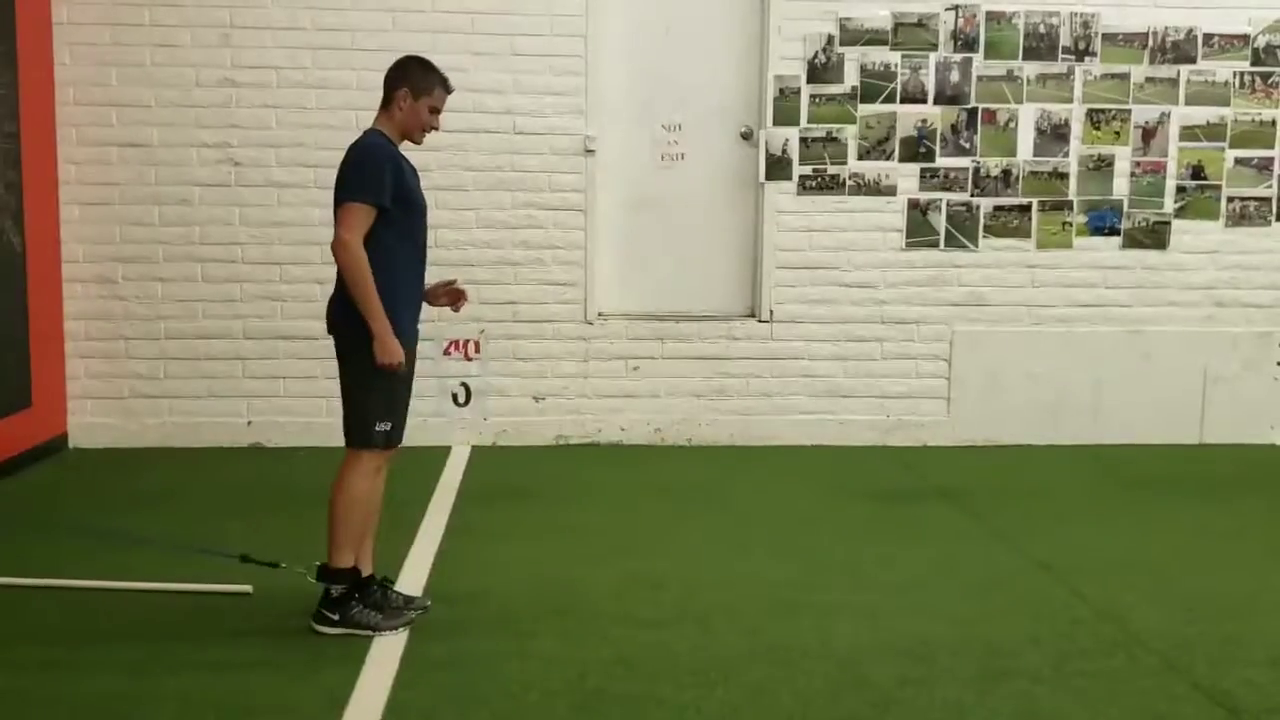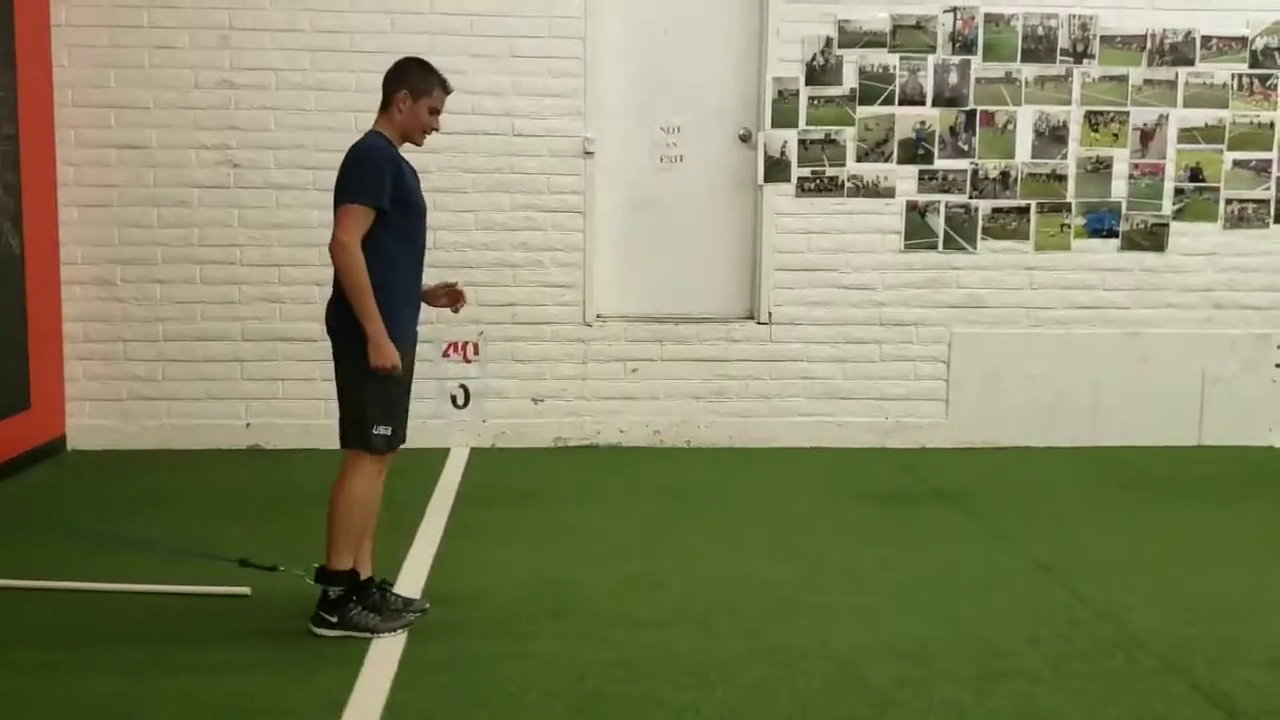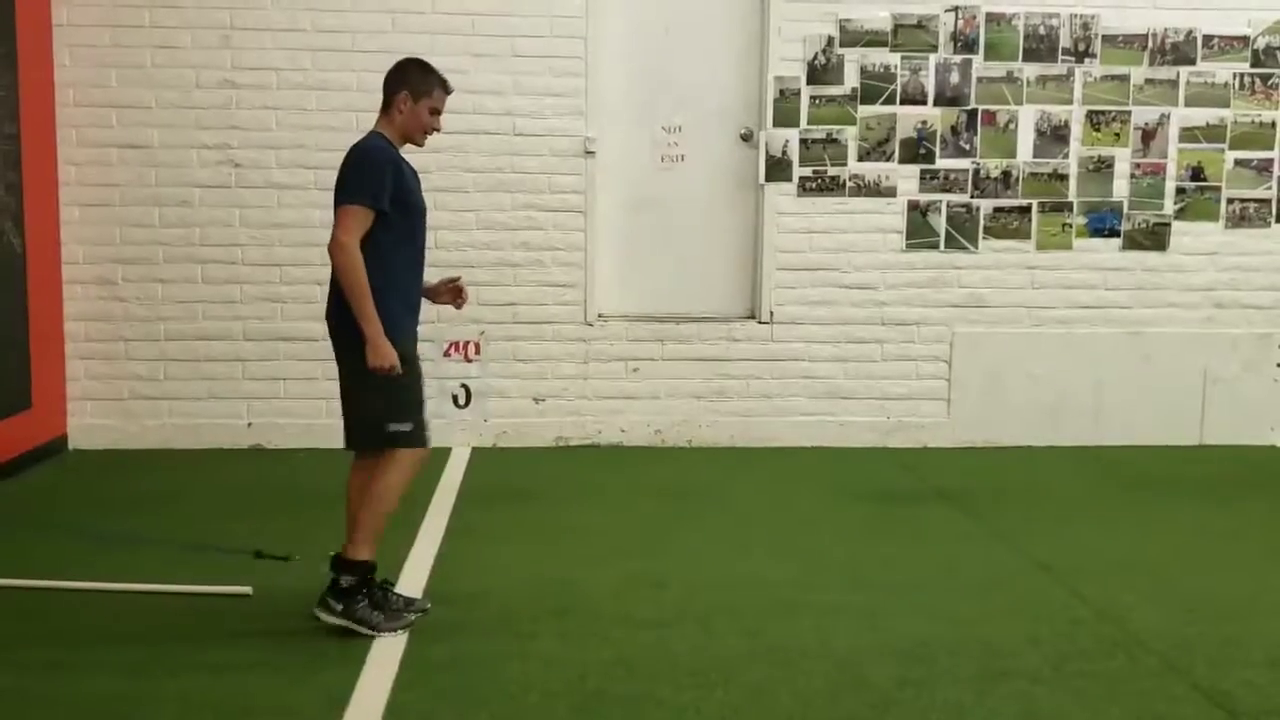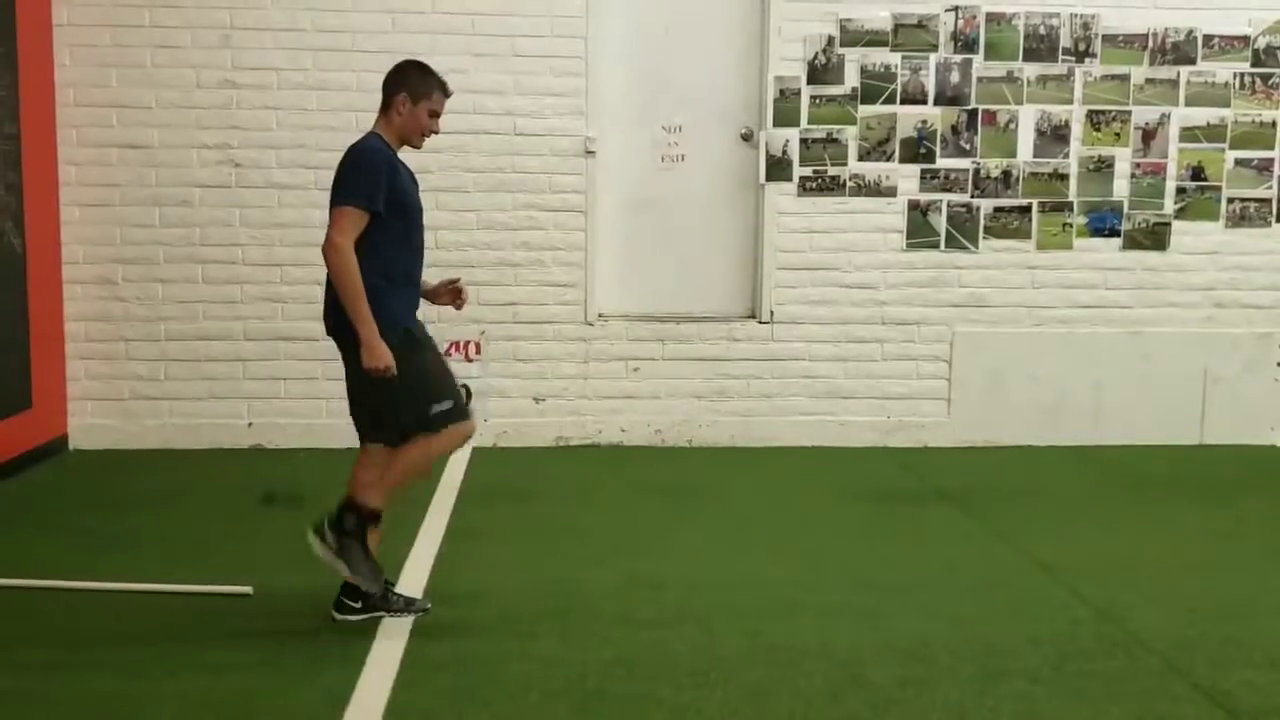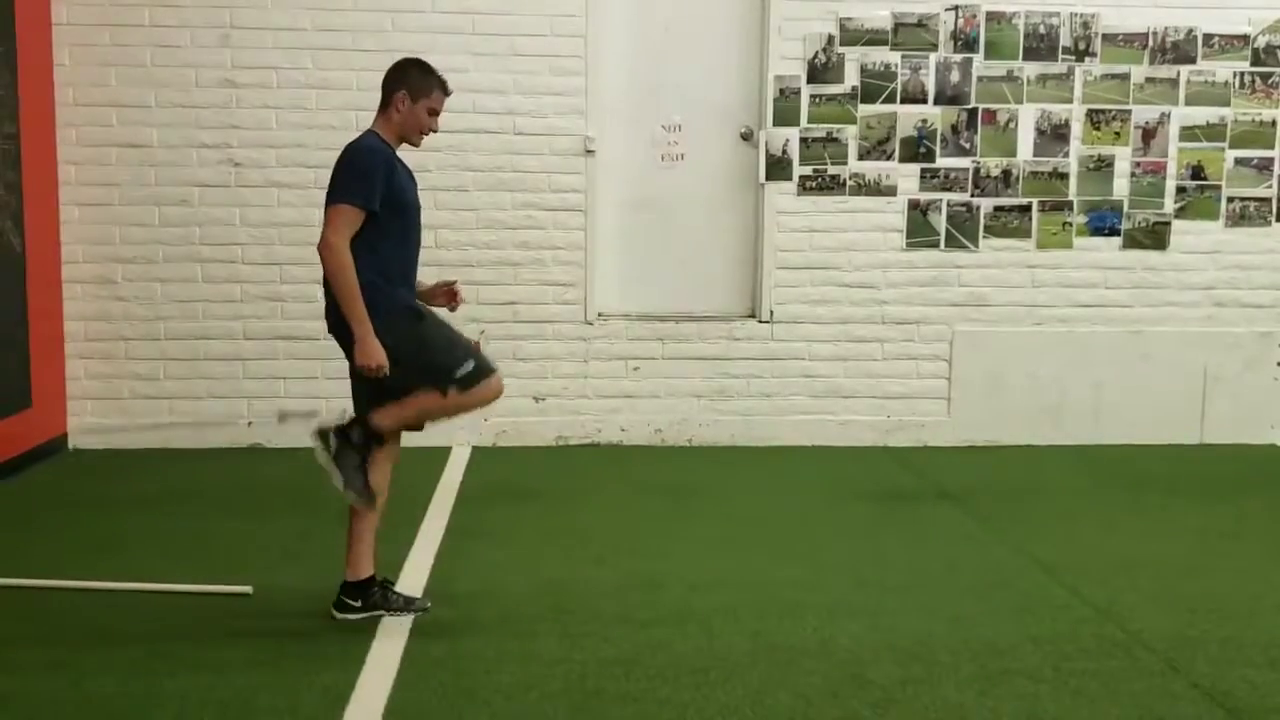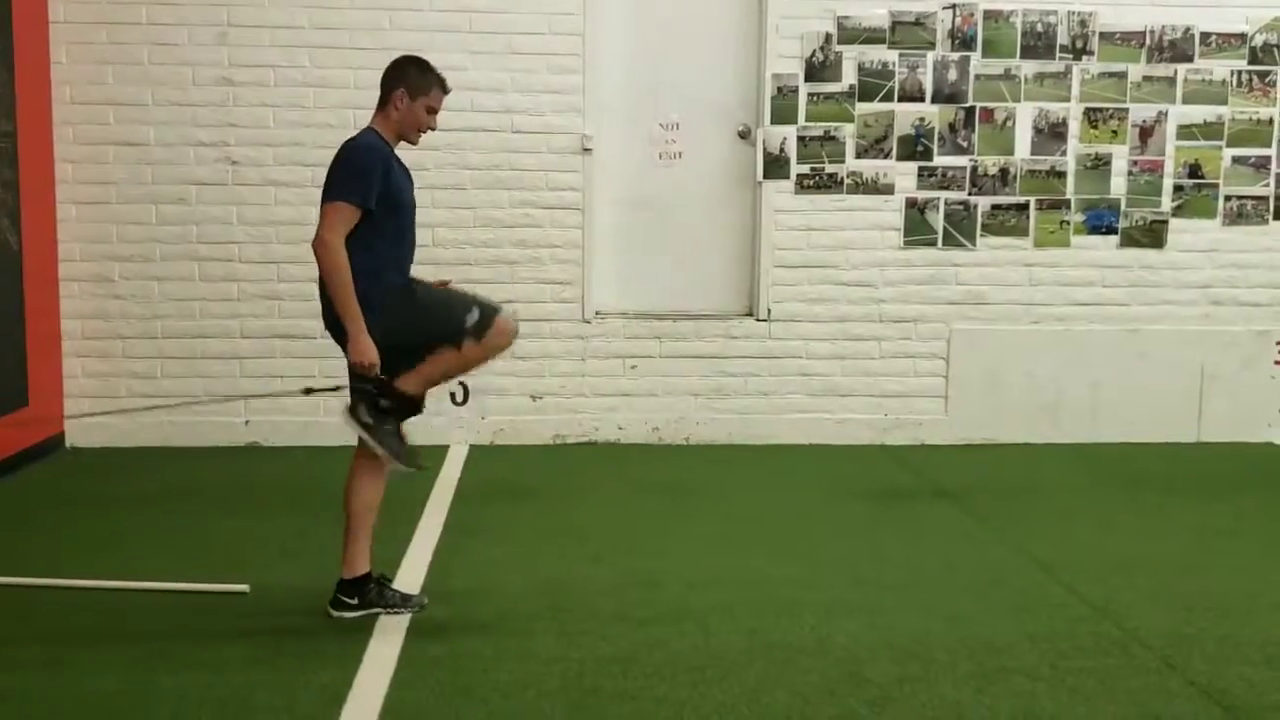
dt=0.1s
person 1, frame 1
left shoulder: (389, 159)
right shoulder: (372, 155)
right elbow: (348, 244)
left wrist: (425, 294)
right wrist: (383, 331)
left hip: (387, 324)
right hip: (373, 331)
left knee: (374, 455)
right knee: (369, 456)
left ankle: (362, 582)
right ankle: (338, 596)
person 1, frame 2
left shoulder: (388, 161)
right shoulder: (372, 156)
right elbow: (346, 245)
left wrist: (424, 294)
right wrist: (377, 334)
left hip: (387, 326)
right hip: (373, 331)
left knee: (372, 454)
right knee: (369, 456)
left ankle: (359, 586)
right ankle: (337, 599)
person 1, frame 3
left shoulder: (389, 162)
right shoulder: (372, 157)
right elbow: (344, 245)
left wrist: (426, 291)
right wrist: (375, 335)
left hip: (388, 326)
right hip: (374, 331)
left knee: (378, 455)
right knee: (401, 452)
left ankle: (362, 582)
right ankle: (347, 586)
person 1, frame 4
left shoulder: (388, 166)
right shoulder: (369, 160)
right elbow: (339, 248)
left wrist: (427, 290)
right wrist: (371, 337)
left hip: (386, 320)
right hip: (377, 326)
left knee: (384, 445)
right knee: (451, 428)
left ankle: (360, 589)
right ankle: (346, 526)
person 1, frame 5
left shoulder: (387, 163)
right shoulder: (367, 157)
right elbow: (333, 244)
left wrist: (423, 293)
right wrist: (365, 335)
left hip: (388, 314)
right hip: (377, 321)
left knee: (385, 446)
right knee: (483, 384)
left ankle: (360, 586)
right ankle: (355, 434)
person 1, frame 6
left shoulder: (386, 161)
right shoulder: (364, 153)
right elbow: (329, 241)
left wrist: (426, 298)
right wrist: (358, 333)
left hip: (384, 308)
right hip: (374, 306)
left knee: (380, 444)
right knee: (498, 328)
left ankle: (356, 584)
right ankle: (388, 401)
